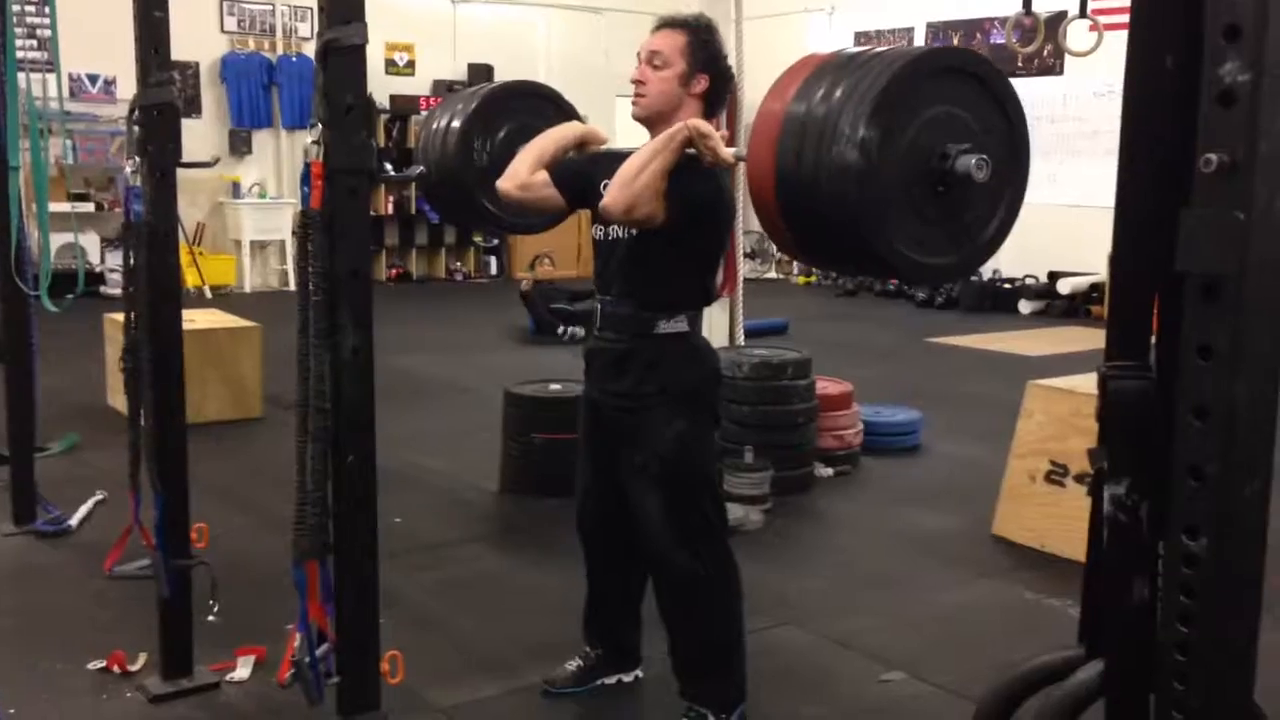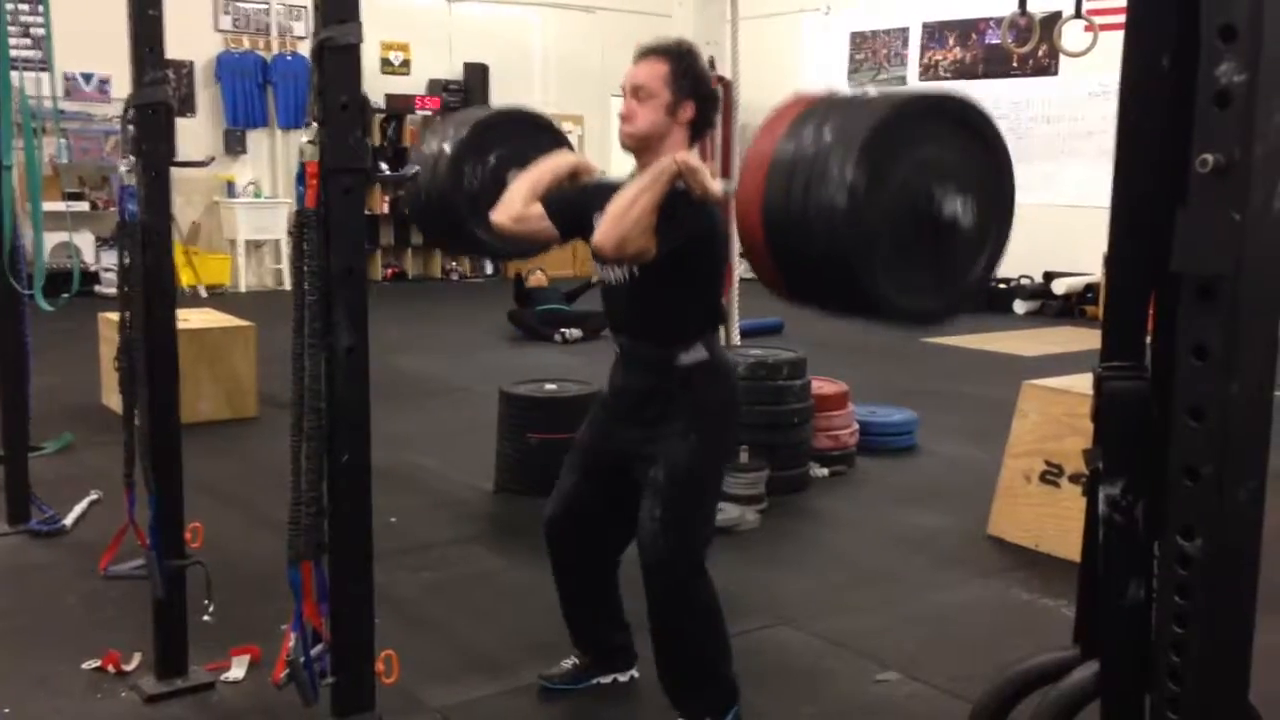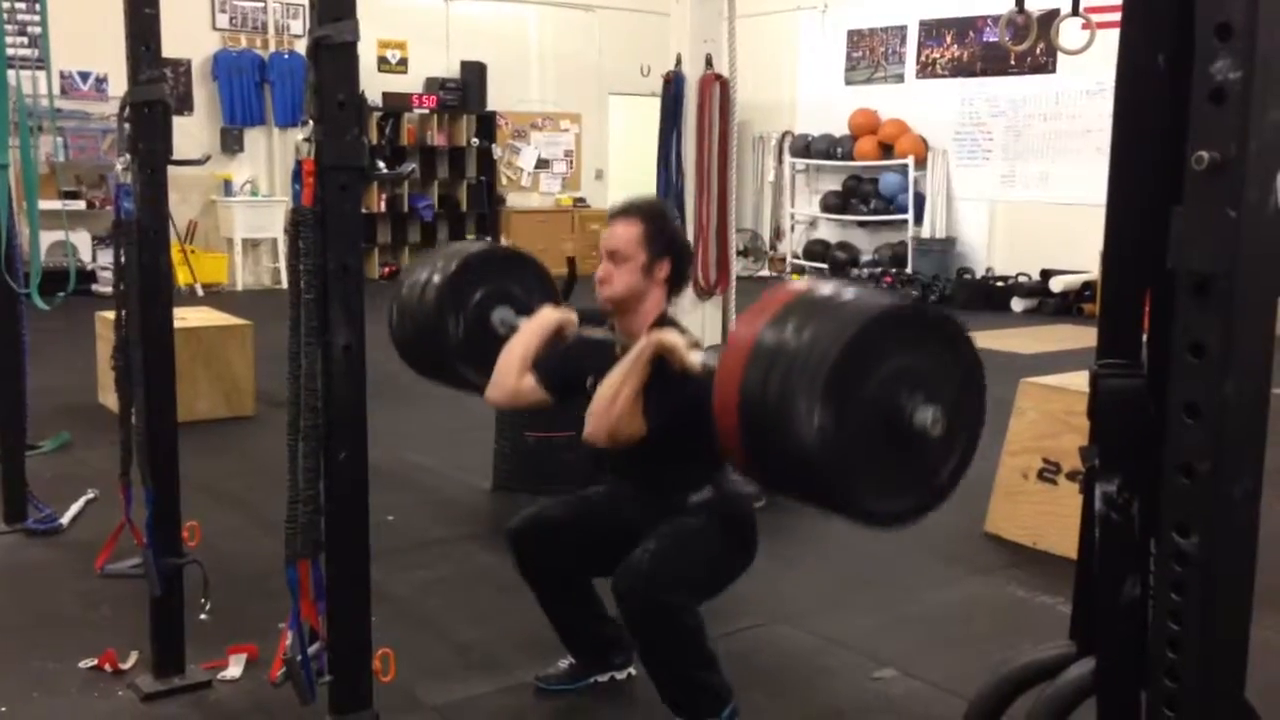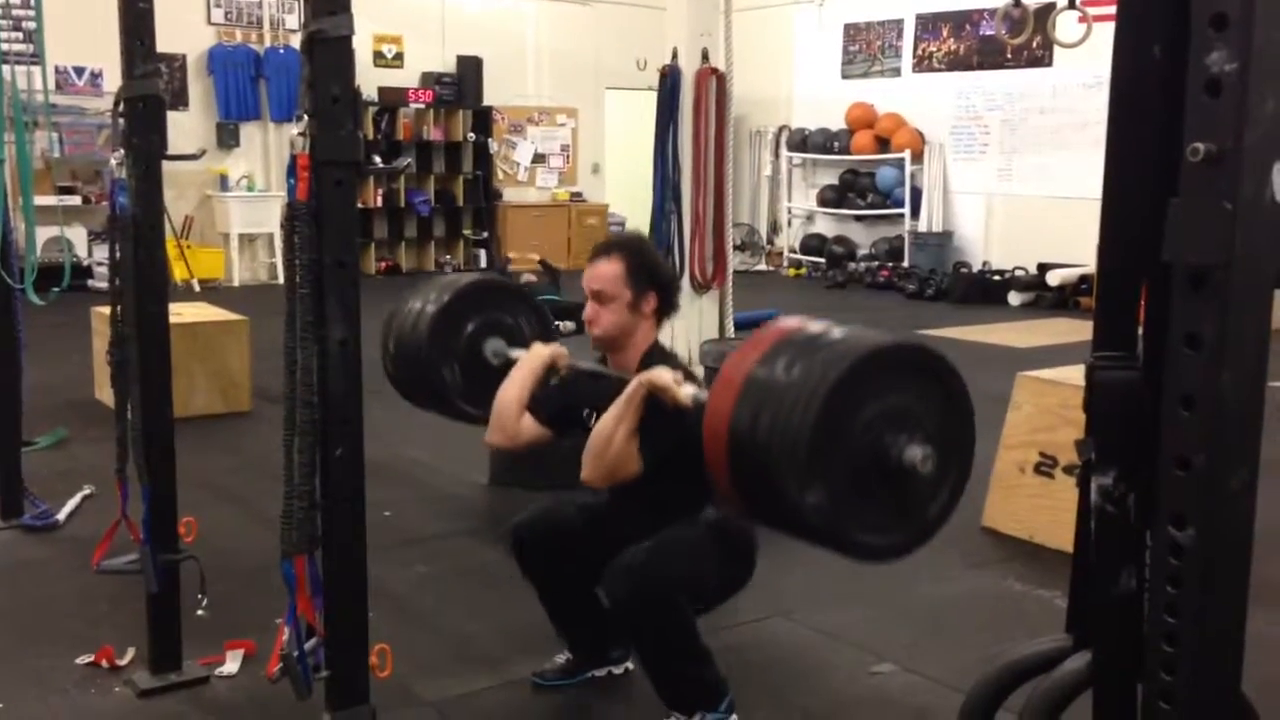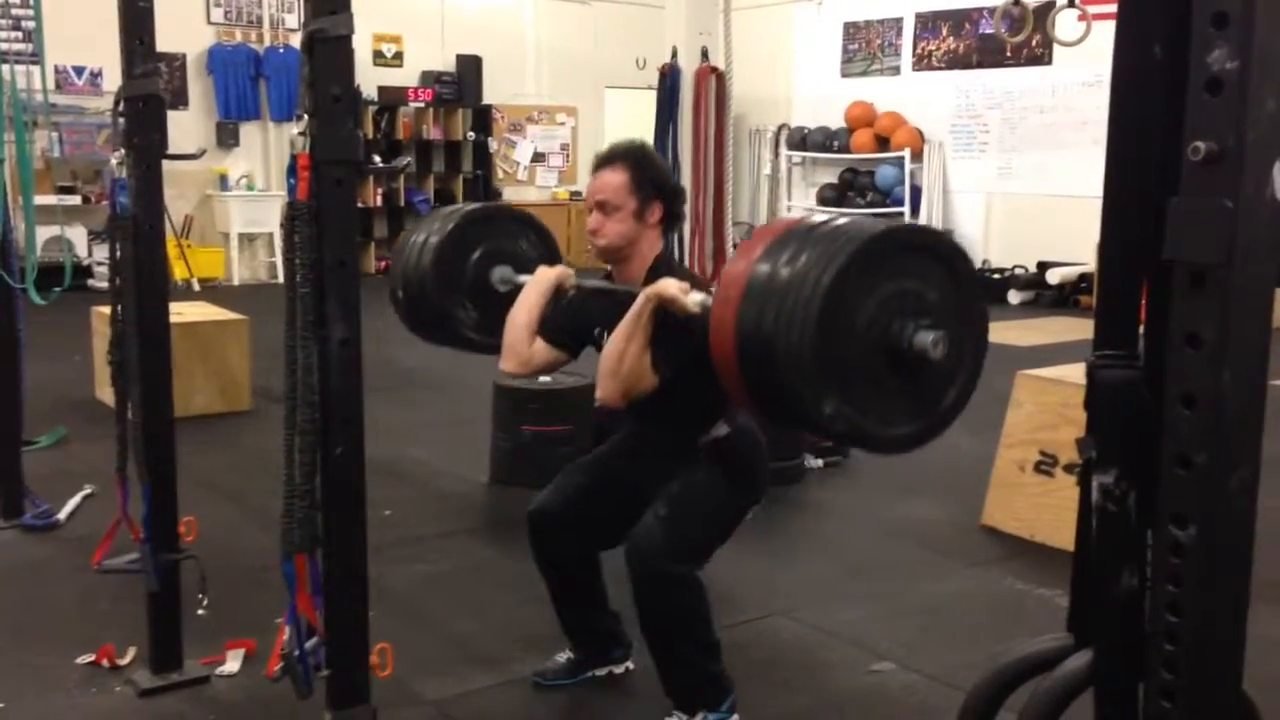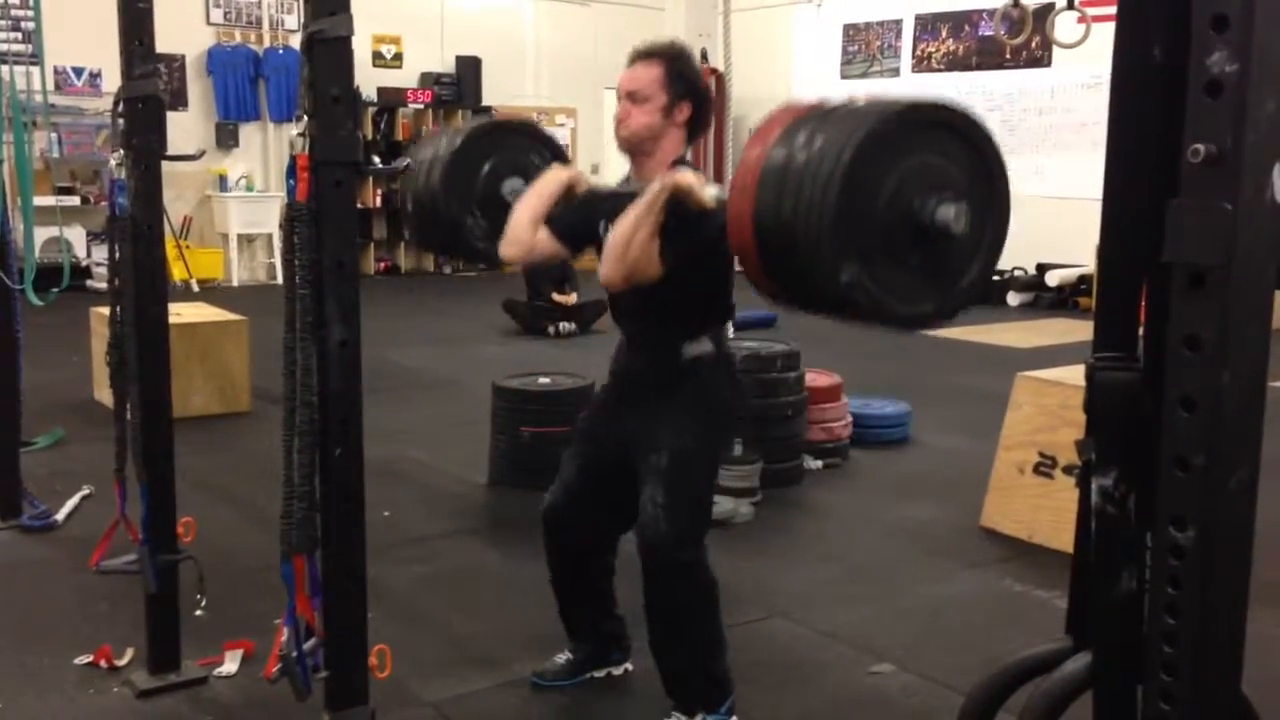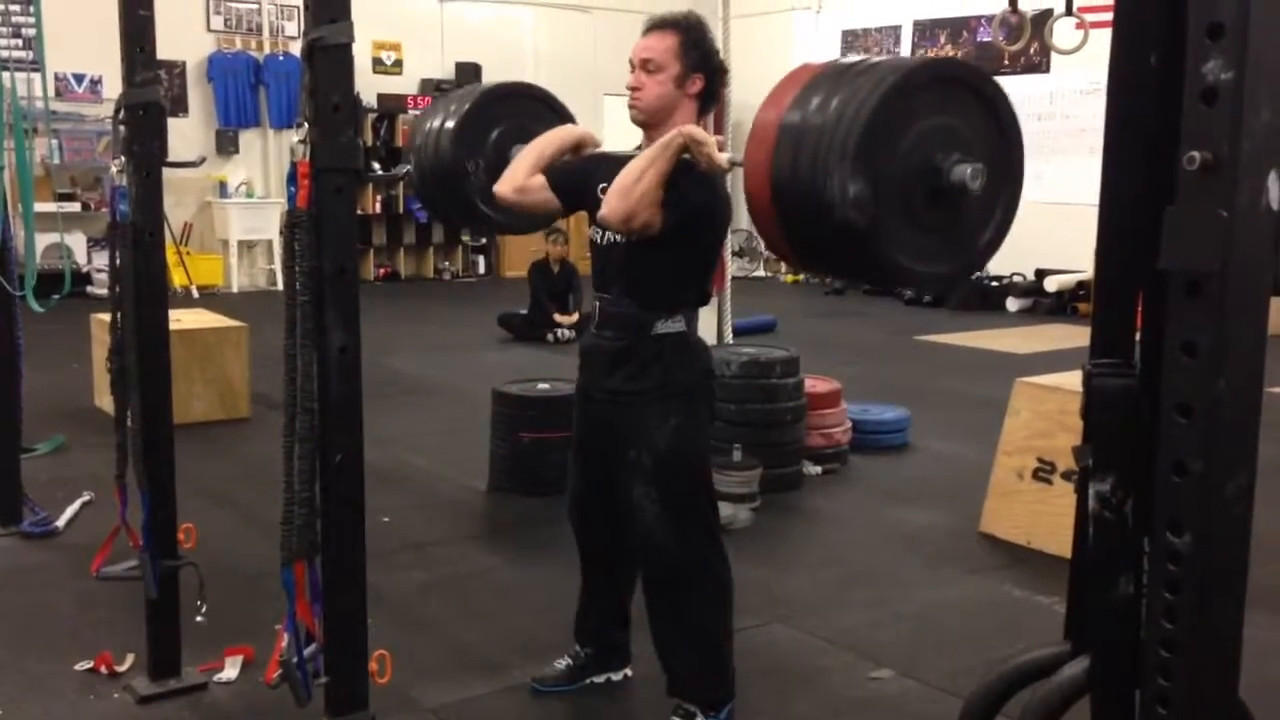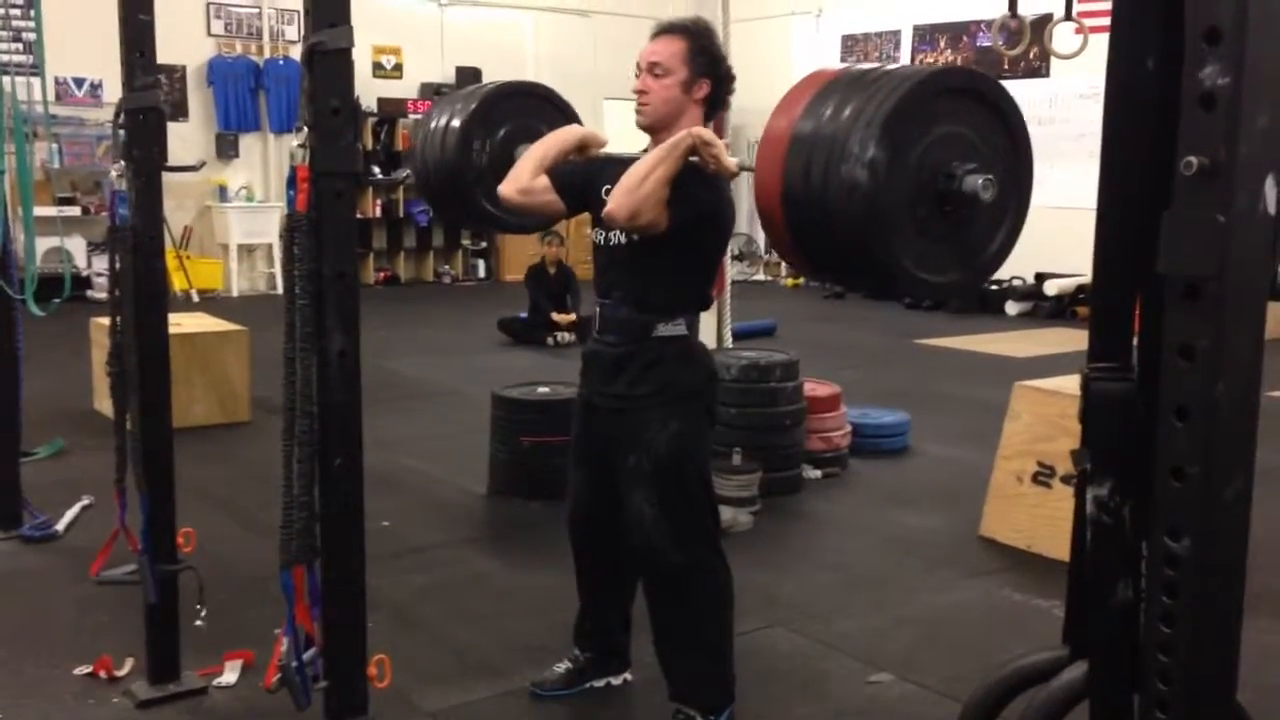
dt=0.5s
person 1, frame 1
left shoulder: (698, 175)
right shoulder: (618, 161)
left elbow: (621, 205)
right elbow: (515, 185)
left wrist: (678, 135)
right wrist: (569, 132)
left hip: (668, 374)
right hip: (609, 367)
left knee: (684, 545)
right knee: (604, 525)
right ankle: (611, 652)
person 1, frame 2
left shoulder: (690, 205)
right shoulder: (607, 194)
left elbow: (612, 241)
right elbow: (508, 217)
left wrist: (668, 169)
right wrist: (561, 163)
left hip: (687, 400)
right hip: (628, 390)
left knee: (667, 553)
right knee: (571, 525)
right ankle: (605, 655)
person 1, frame 3
left shoulder: (675, 366)
right shoulder: (596, 352)
left elbow: (600, 432)
right elbow: (503, 390)
left wrist: (648, 349)
right wrist: (545, 321)
left hip: (706, 519)
left knee: (643, 582)
right knee: (534, 536)
right ankle: (604, 654)
person 1, frame 4
left shoulder: (671, 395)
right shoulder: (589, 383)
left elbow: (597, 474)
right elbow: (503, 433)
left wrist: (638, 389)
right wrist: (538, 357)
left hip: (708, 539)
left knee: (631, 580)
right knee: (535, 535)
right ankle: (601, 648)
person 1, frame 5
left shoulder: (679, 302)
right shoulder: (595, 297)
left elbow: (613, 390)
right elbow: (516, 360)
left wrist: (649, 302)
right wrist: (544, 280)
left hip: (716, 456)
right hip: (649, 443)
left knee: (655, 550)
right knee: (552, 518)
right ankle: (601, 649)
person 1, frame 6
left shoulder: (691, 206)
right shoulder: (607, 201)
left elbow: (617, 272)
right elbow: (515, 249)
left wrist: (663, 190)
right wrist: (555, 179)
left hip: (690, 388)
right hip: (630, 379)
left knee: (665, 539)
right knee: (568, 515)
right ankle: (599, 646)
person 1, frame 7
left shoulder: (693, 179)
right shoulder: (610, 165)
left elbow: (618, 213)
right elbow: (512, 189)
left wrist: (676, 142)
right wrist: (566, 136)
left hip: (663, 373)
right hip: (604, 364)
left knee: (675, 540)
right knee: (597, 520)
right ankle: (601, 650)
person 1, frame 8
left shoulder: (700, 183)
right shoulder: (614, 168)
left elbow: (624, 211)
right elbow: (516, 190)
left wrist: (683, 142)
right wrist: (570, 136)
left hip: (665, 379)
right hip: (605, 369)
left knee: (675, 546)
right knee: (596, 527)
right ankle: (600, 654)
